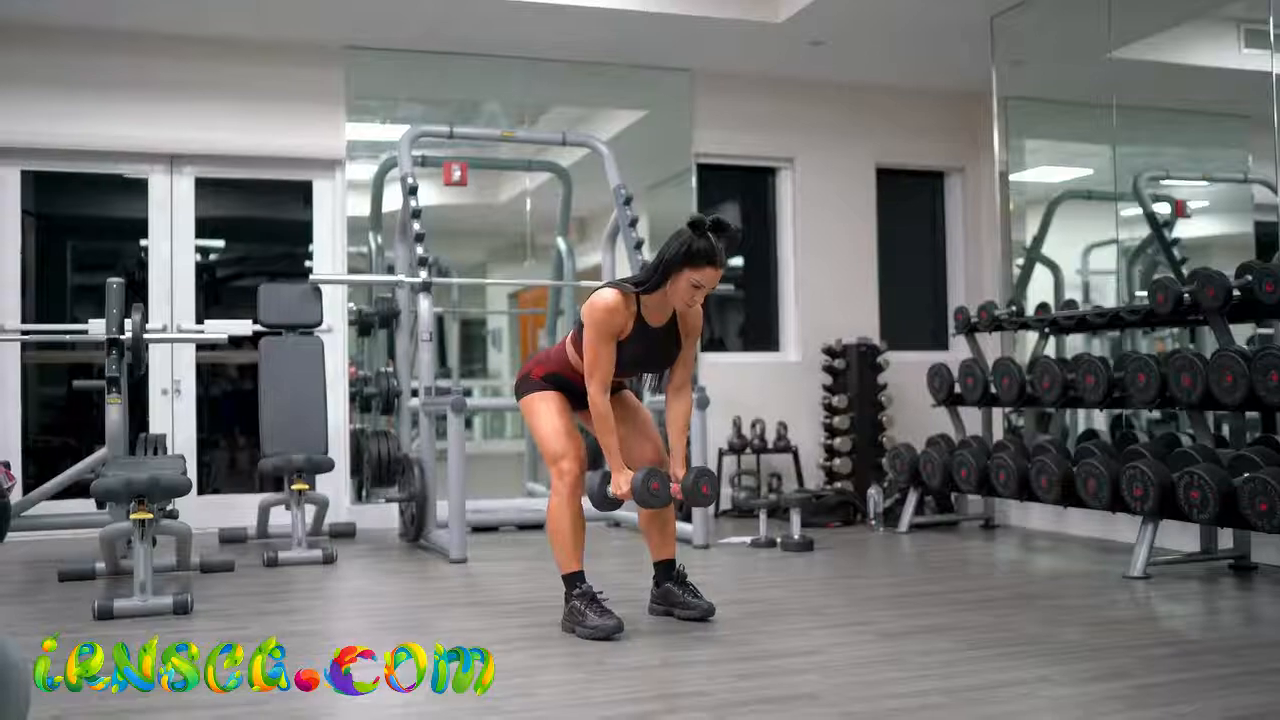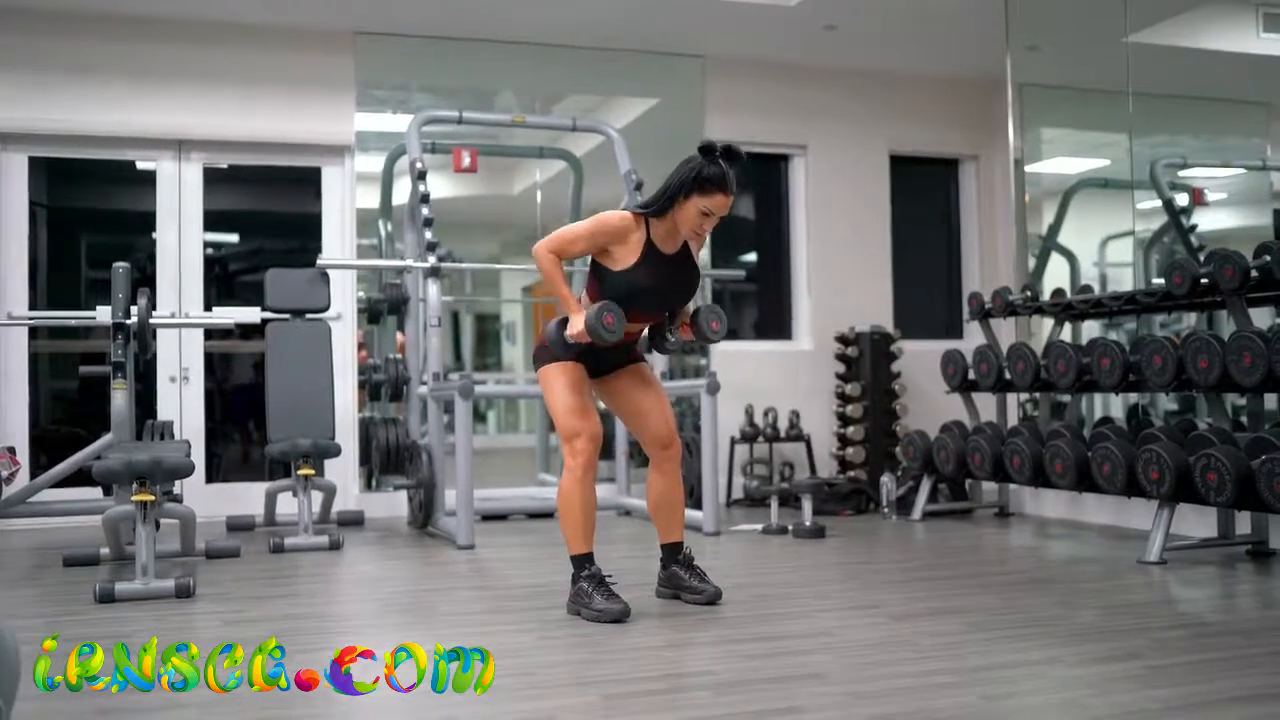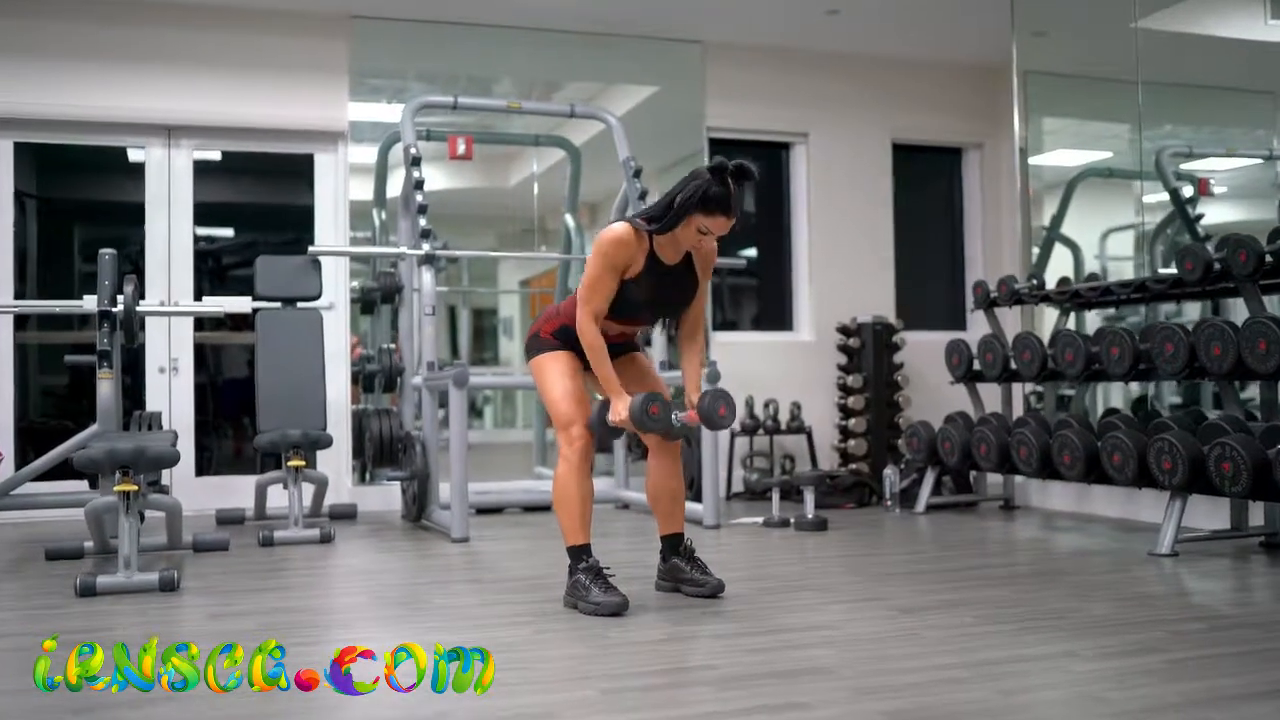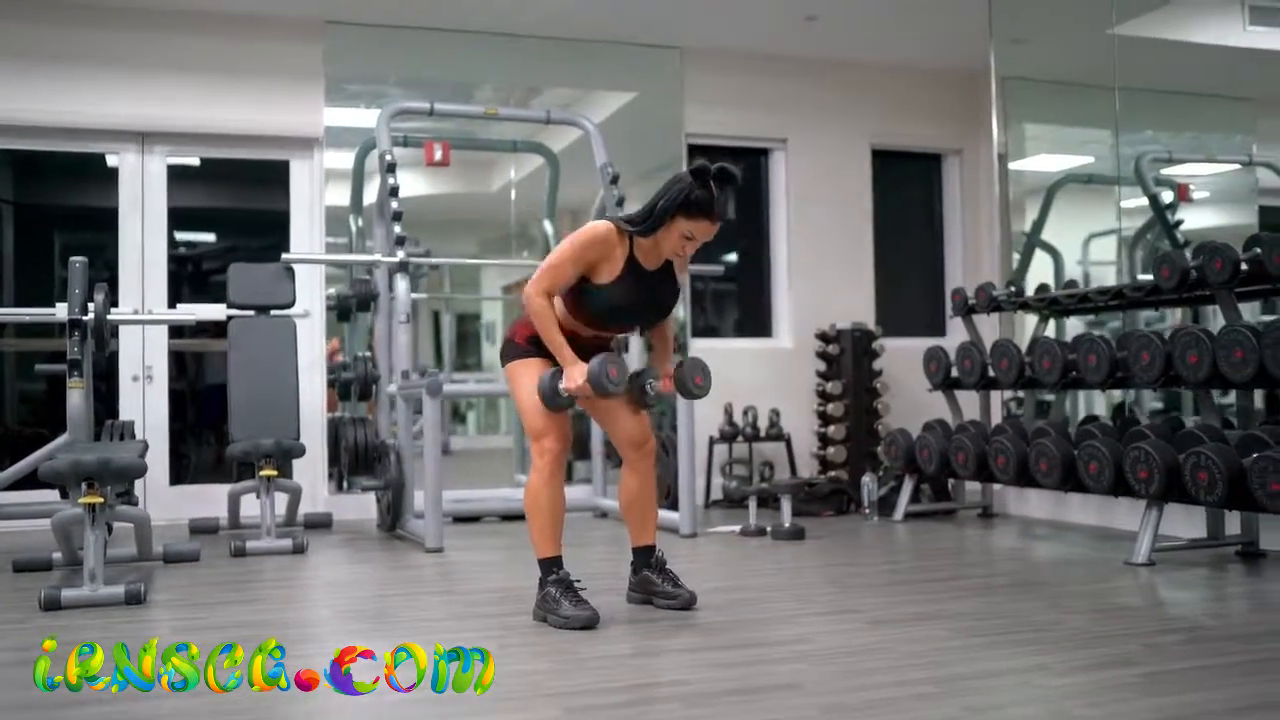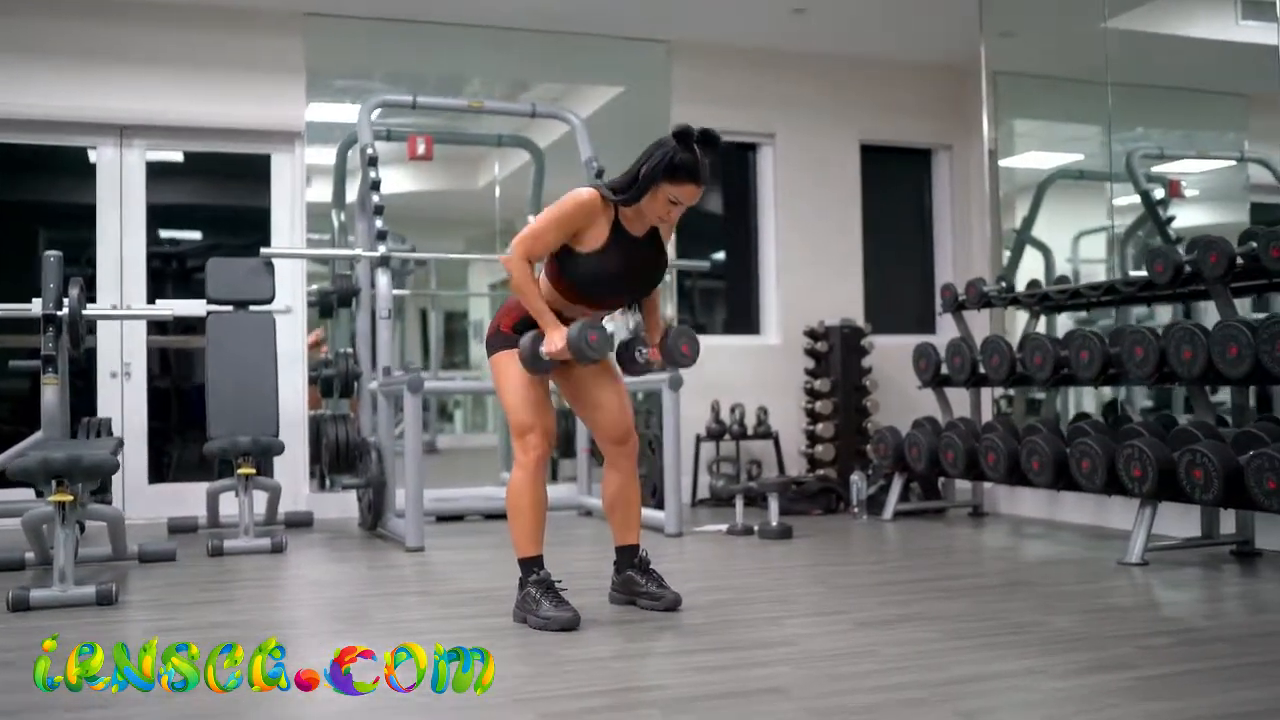
dt=1s
person 1, frame 1
left shoulder: (690, 316)
right shoulder: (610, 304)
left elbow: (679, 391)
right elbow: (595, 392)
left wrist: (678, 463)
right wrist: (618, 468)
left hip: (605, 385)
right hip: (548, 381)
left knee: (656, 467)
right knee: (569, 469)
left ankle: (667, 582)
right ankle: (577, 598)
person 1, frame 2
left shoulder: (693, 238)
right shoulder: (620, 227)
right elbow: (545, 250)
left wrist: (683, 318)
right wrist: (574, 311)
left hip: (622, 351)
right hip: (568, 346)
left knee: (666, 445)
right knee: (583, 445)
left ankle: (674, 565)
right ankle: (583, 579)
person 1, frame 3
left shoulder: (703, 255)
right shoulder: (622, 239)
left elbow: (692, 330)
right elbow: (587, 321)
left wrist: (693, 396)
right wrist: (617, 397)
left hip: (619, 343)
right hip: (561, 338)
left knee: (667, 433)
right knee: (578, 435)
left ankle: (674, 557)
right ankle: (581, 571)
person 1, frame 4
left shoulder: (677, 255)
right shoulder: (601, 238)
left elbow: (658, 312)
right elbow: (535, 294)
left wrist: (664, 365)
right wrist: (570, 364)
left hip: (596, 350)
right hip: (536, 344)
left knee: (641, 444)
right knee: (551, 445)
left ankle: (645, 569)
right ankle: (551, 584)
person 1, frame 5
left shoulder: (661, 226)
right shoulder: (586, 205)
left elbow: (647, 285)
right elbow: (515, 257)
left wrist: (654, 337)
right wrist: (550, 327)
right hip: (523, 330)
left knee: (623, 440)
right knee: (535, 442)
left ankle: (629, 569)
right ankle: (532, 584)
